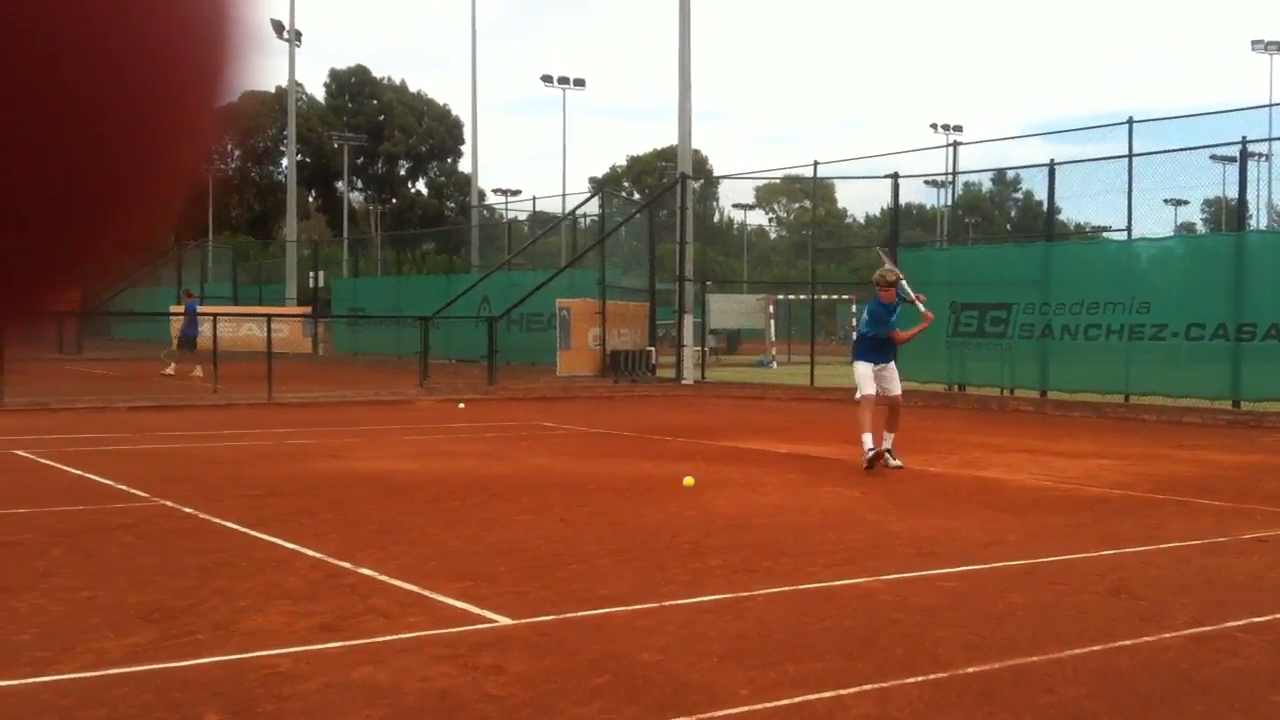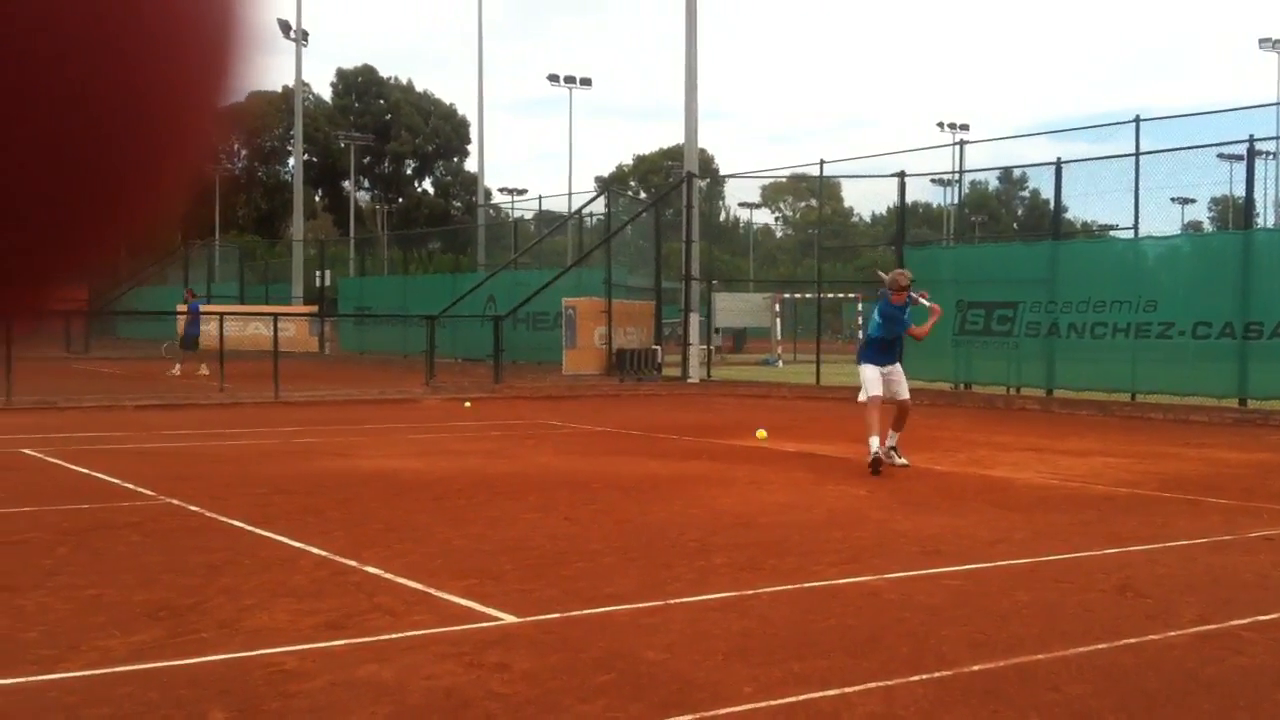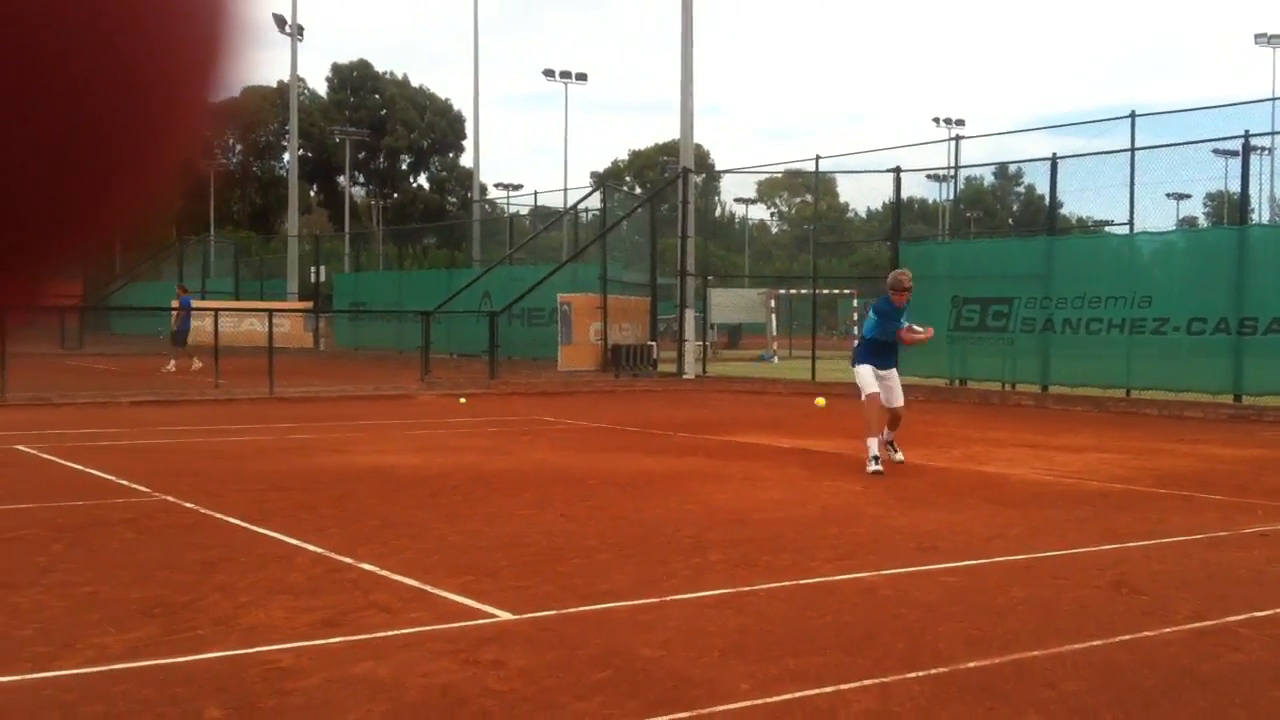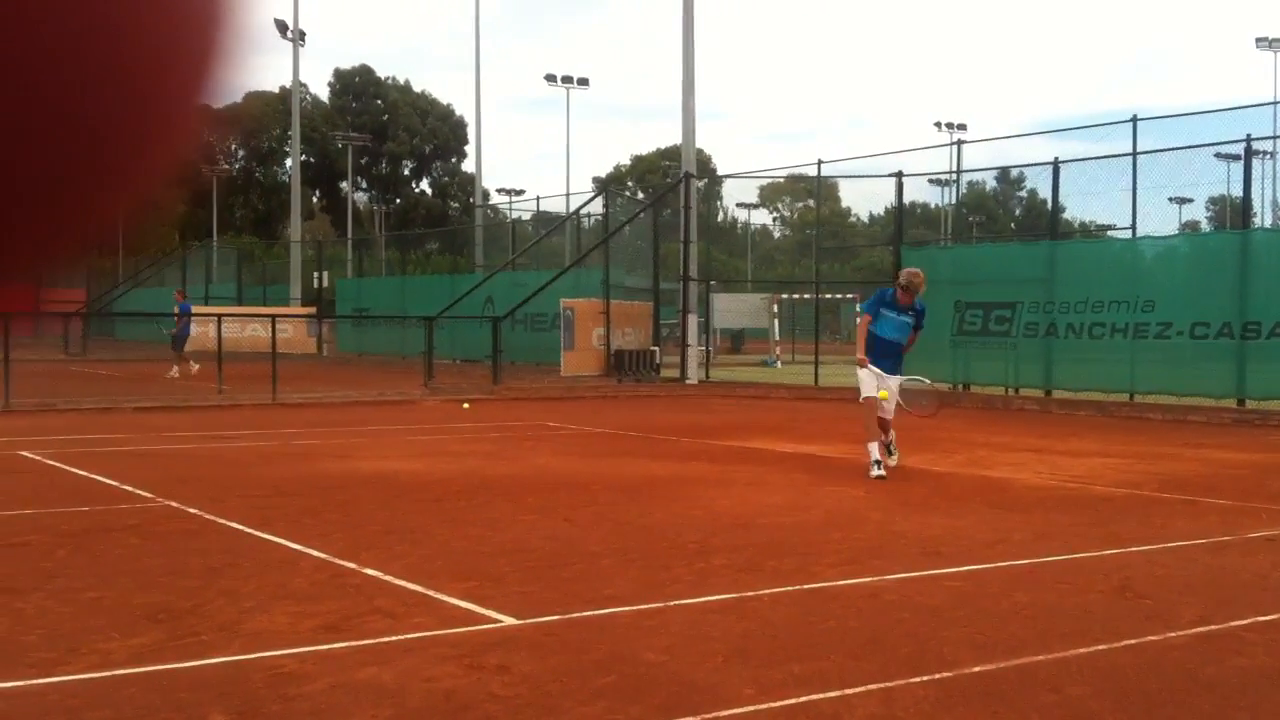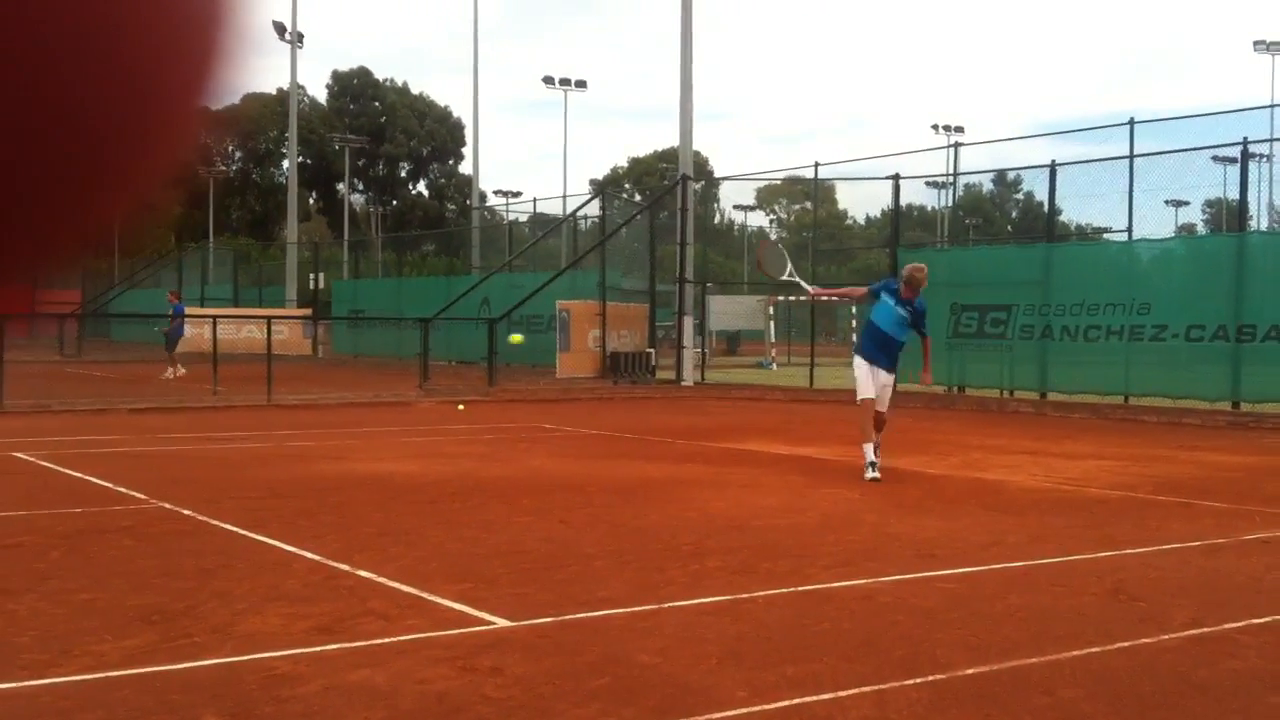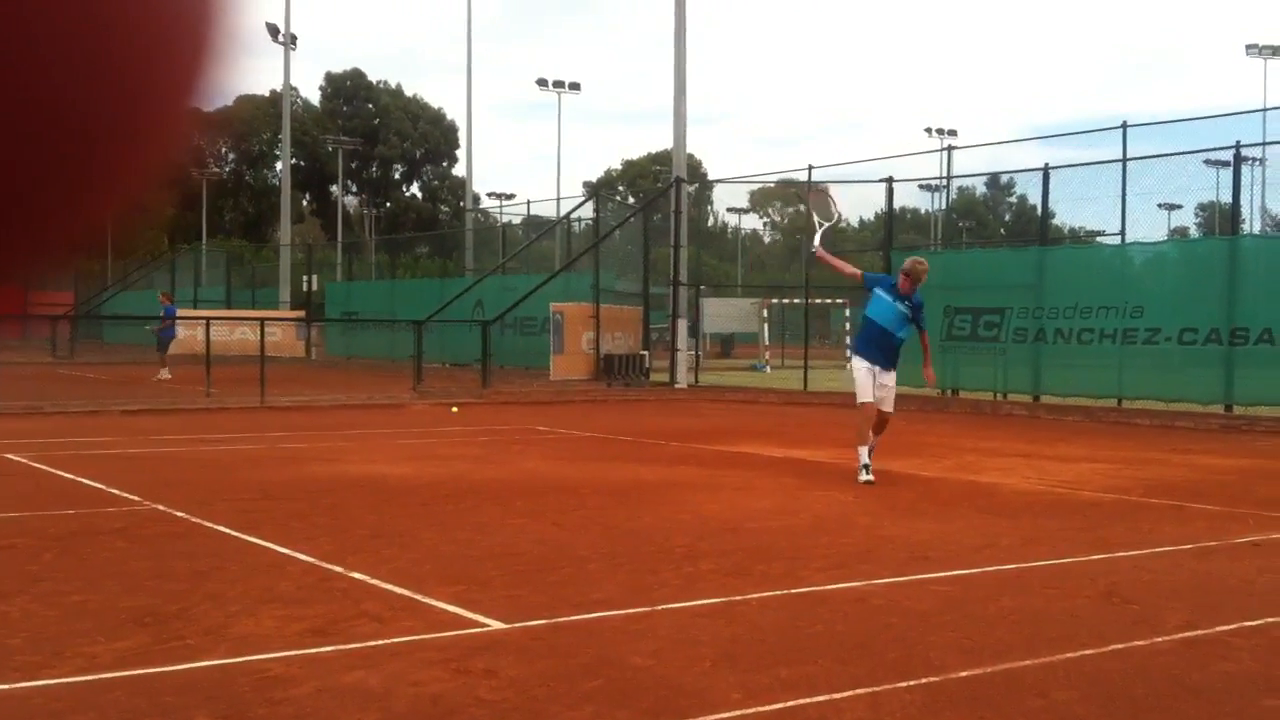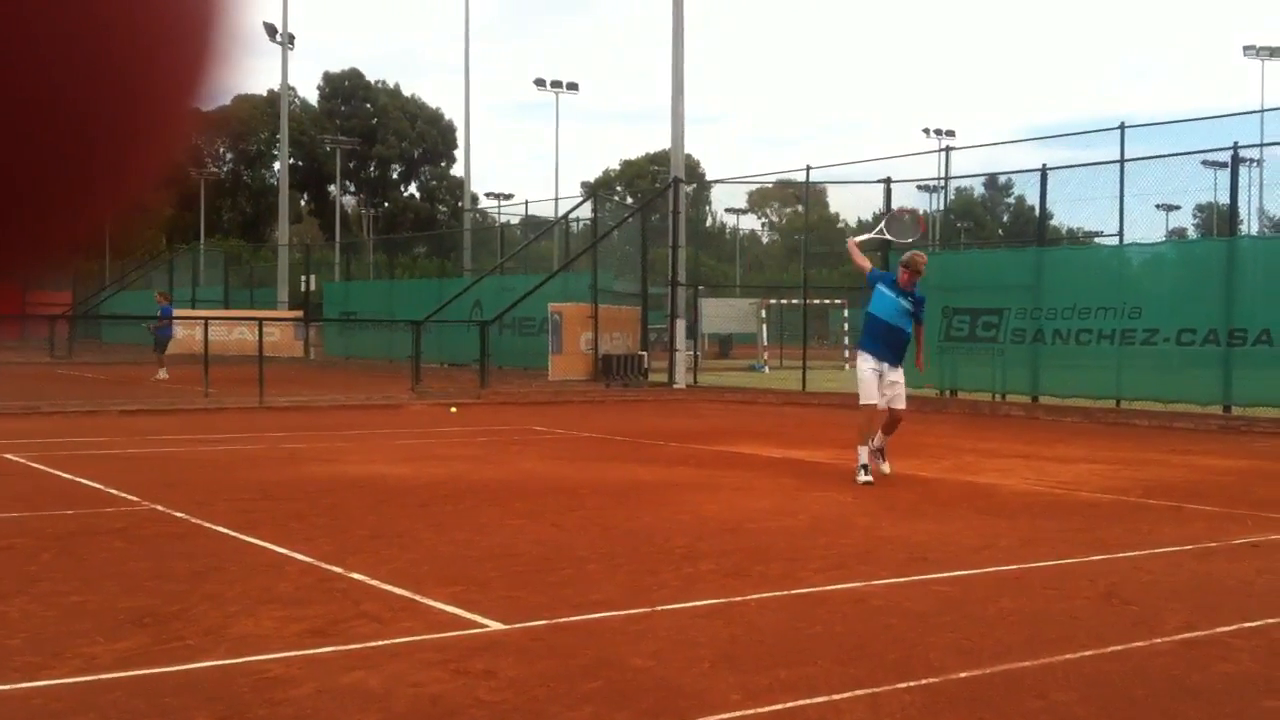
dt=0.1s
person 1, frame 1
left shoulder: (895, 297)
right shoulder: (876, 310)
right elbow: (899, 338)
left wrist: (914, 300)
right wrist: (923, 324)
left hip: (885, 359)
right hip: (864, 359)
left knee: (895, 402)
right knee: (869, 399)
left ankle: (887, 449)
right ankle: (869, 449)
person 1, frame 2
left shoulder: (903, 300)
right shoulder: (888, 310)
right elbow: (916, 333)
left wrist: (918, 297)
right wrist: (934, 317)
left hip: (891, 360)
right hip: (870, 359)
left knee: (904, 404)
right knee: (875, 400)
left ankle: (891, 446)
right ankle: (876, 452)
person 1, frame 3
left shoulder: (900, 304)
right shoulder: (883, 307)
right elbow: (905, 339)
left wrist: (909, 327)
right wrist: (926, 335)
left hip: (887, 365)
right hip: (865, 362)
left knee: (897, 412)
right knee: (873, 399)
left ankle: (887, 439)
right ankle: (873, 456)
person 1, frame 4
left shoulder: (917, 309)
right shoulder: (882, 297)
right elbow: (864, 322)
right wrist: (860, 352)
left hip: (892, 369)
right hip: (869, 361)
left knee: (884, 419)
right knee: (870, 402)
left ankle: (886, 439)
right ankle: (875, 460)
person 1, frame 5
left shoulder: (918, 308)
right shoulder: (888, 287)
left elbow: (925, 338)
right elbow: (860, 292)
left wrist: (926, 369)
right wrist: (825, 292)
left hip: (886, 365)
right hip: (864, 358)
left knee: (880, 414)
right knee: (868, 404)
left ankle: (875, 442)
right ankle: (870, 461)
person 1, frame 6
left shoulder: (916, 303)
right shoulder: (881, 282)
left elbow: (922, 333)
right elbow: (854, 272)
left wrist: (928, 365)
right wrist: (824, 256)
left hip: (886, 365)
right hip: (862, 358)
left knee: (884, 416)
right knee: (865, 407)
left ankle: (868, 445)
right ankle: (863, 464)
person 1, frame 7
left shoulder: (917, 298)
right shoulder: (883, 279)
left elbow: (918, 325)
right elbow: (864, 264)
left wrist: (919, 354)
right wrist: (852, 246)
left hip: (893, 362)
right hip: (868, 355)
left knee: (897, 414)
right knee: (868, 408)
left ankle: (879, 446)
right ankle: (863, 463)
